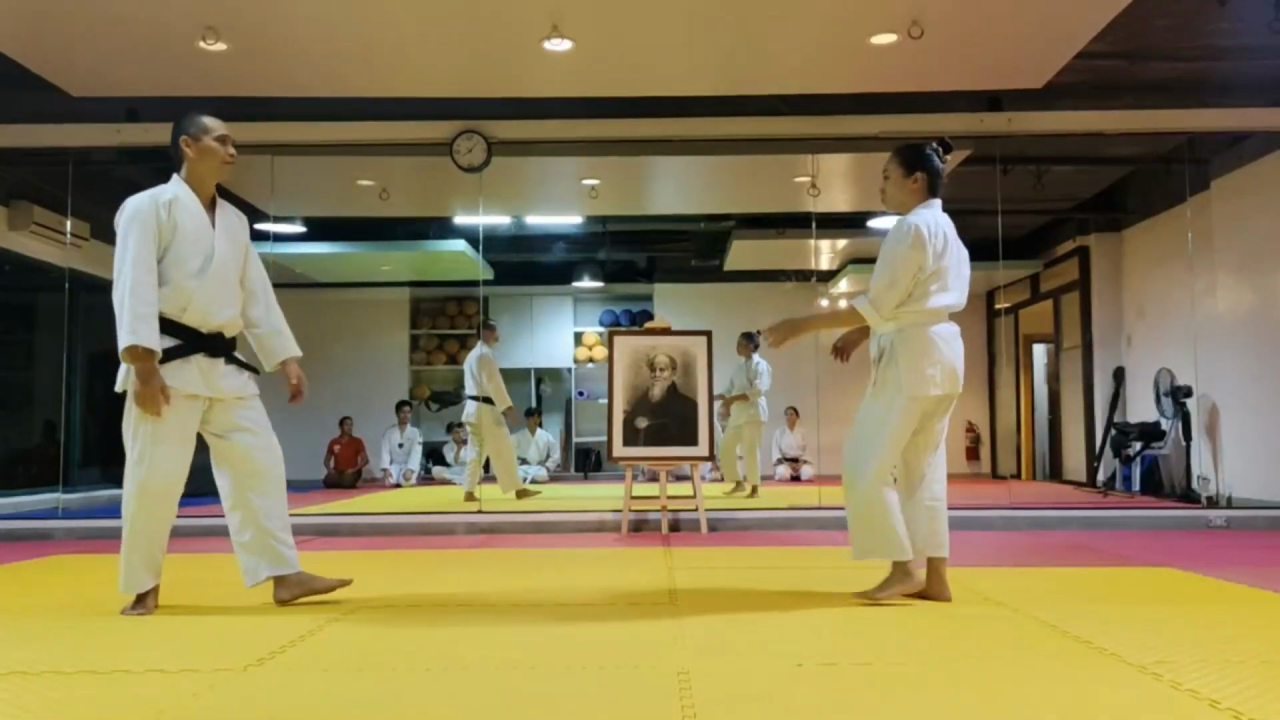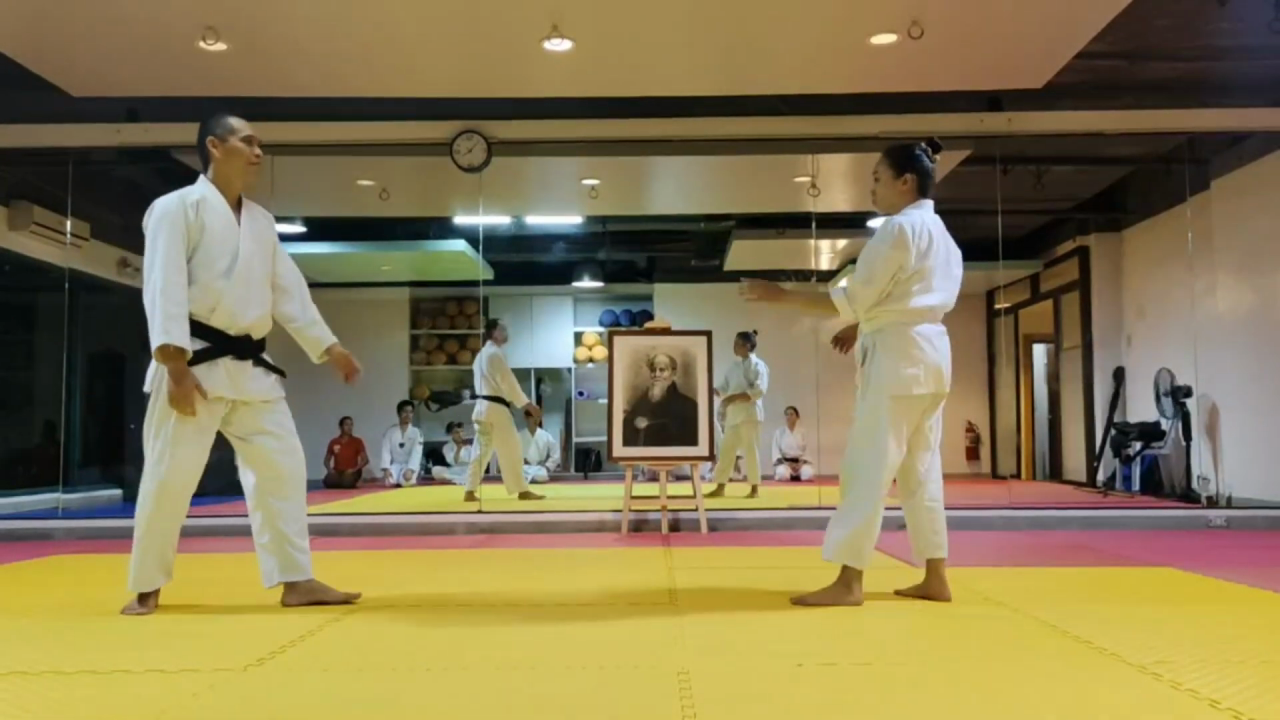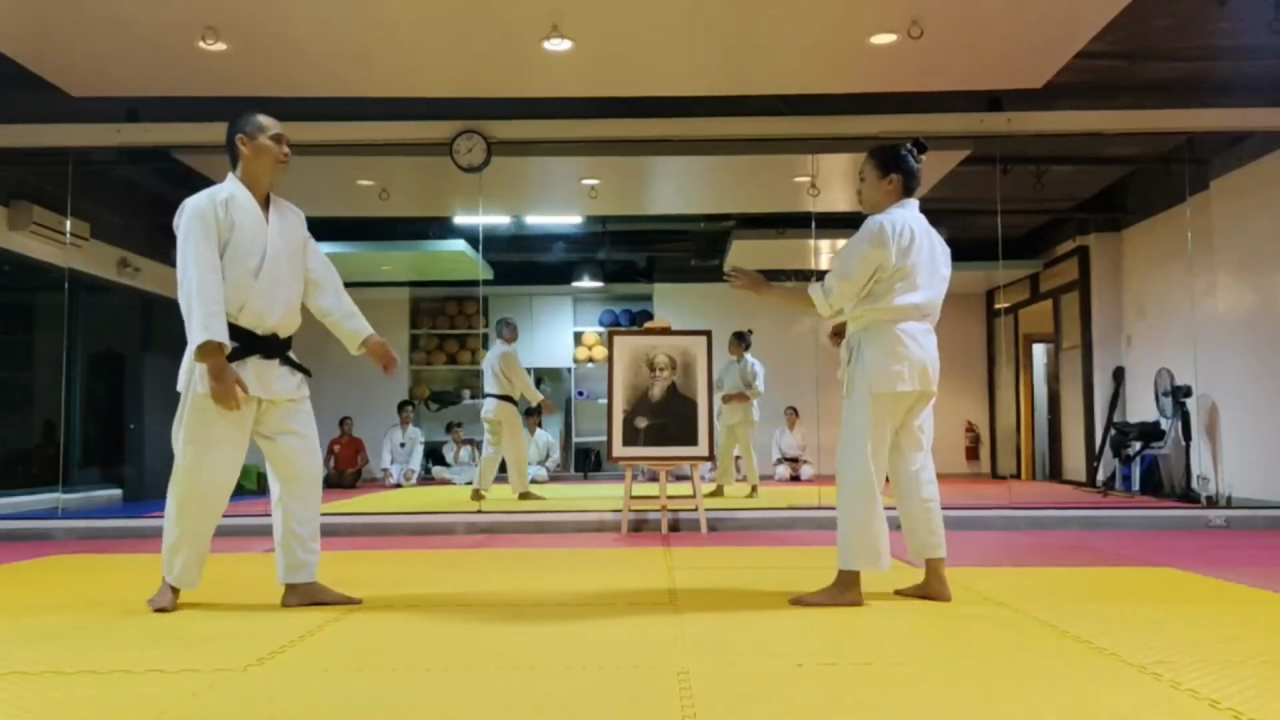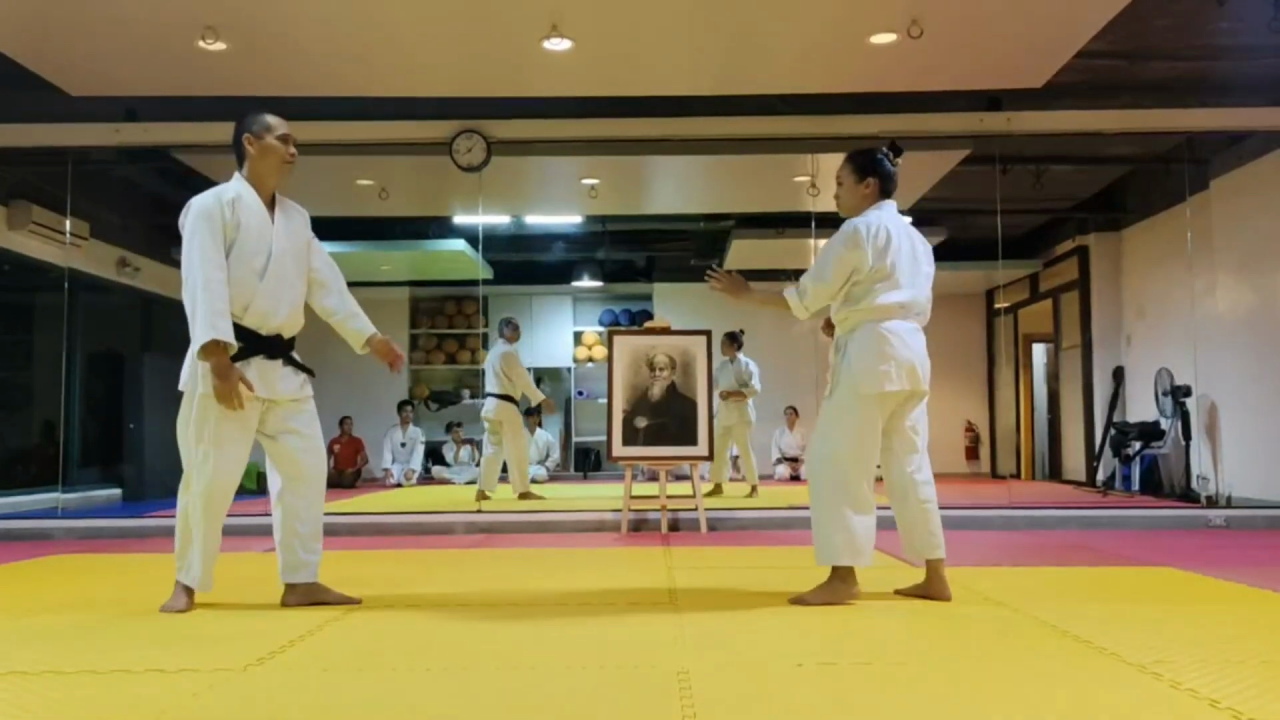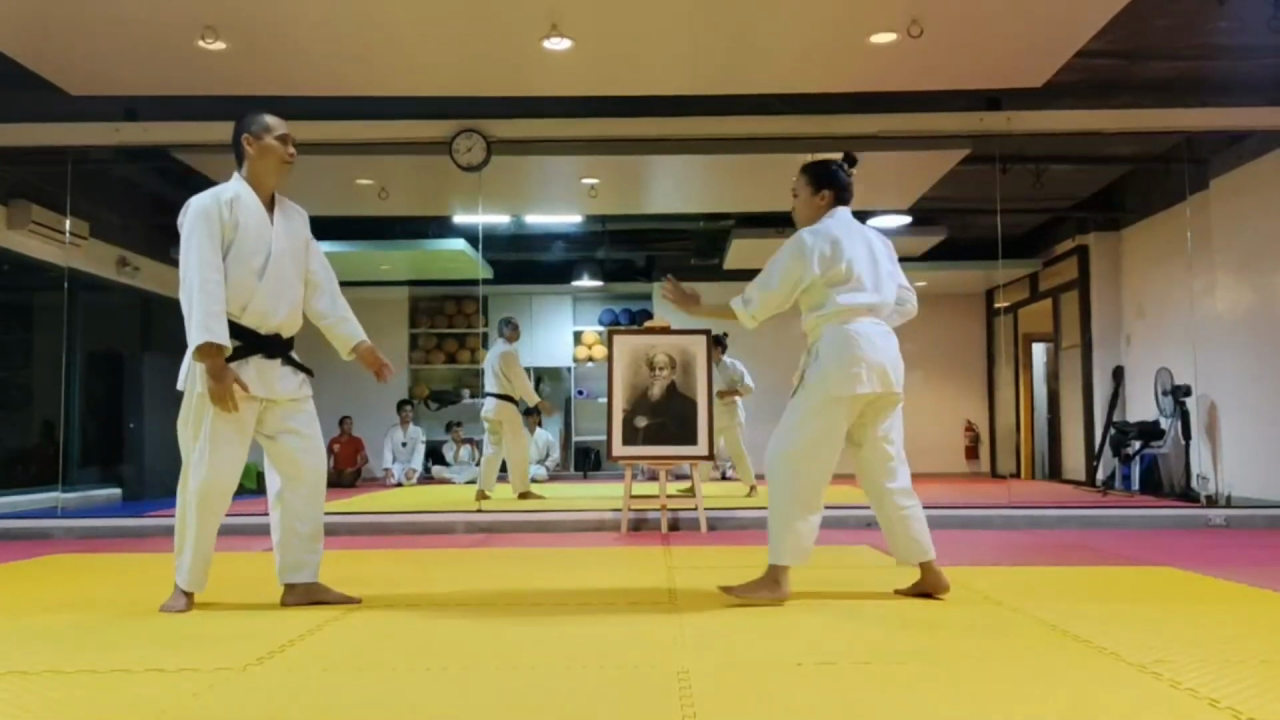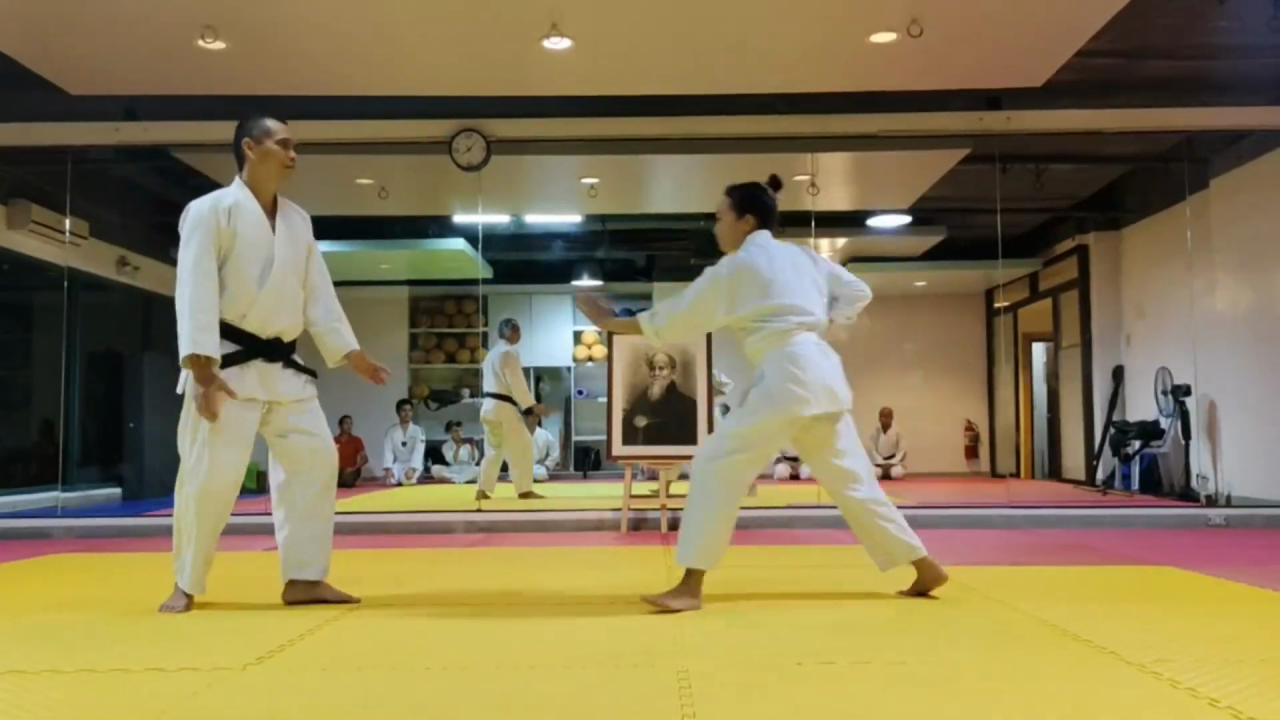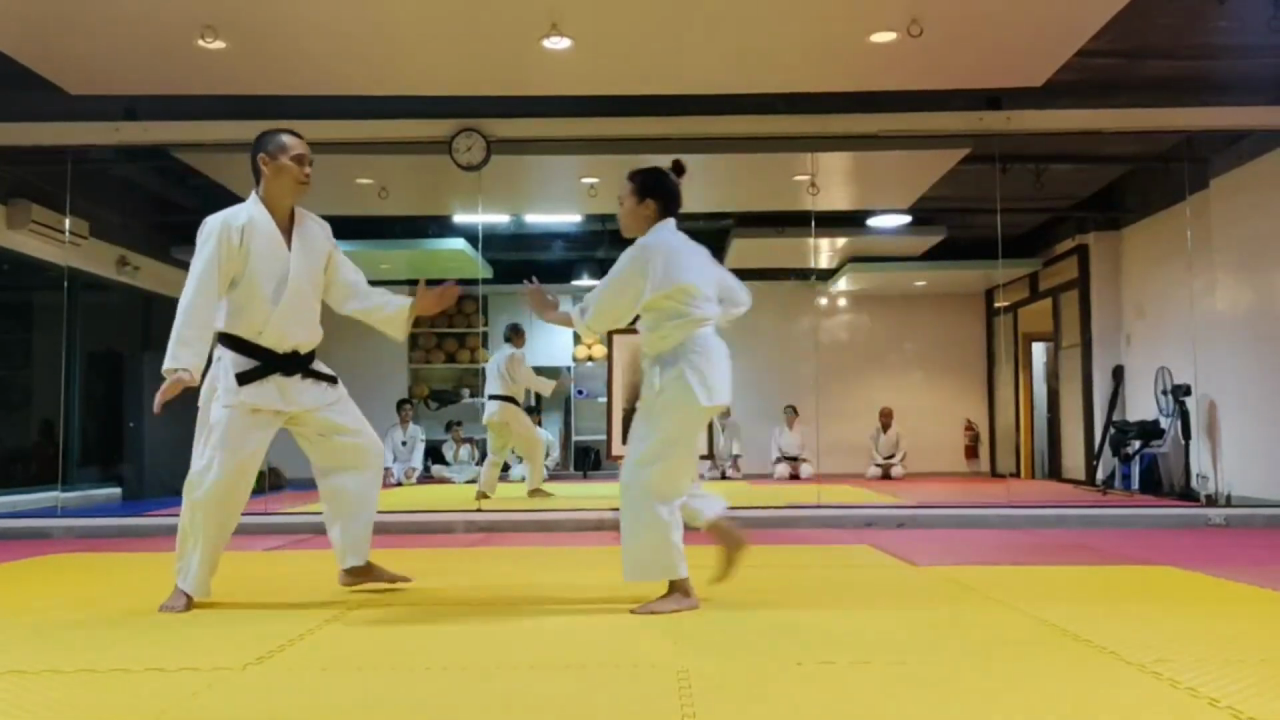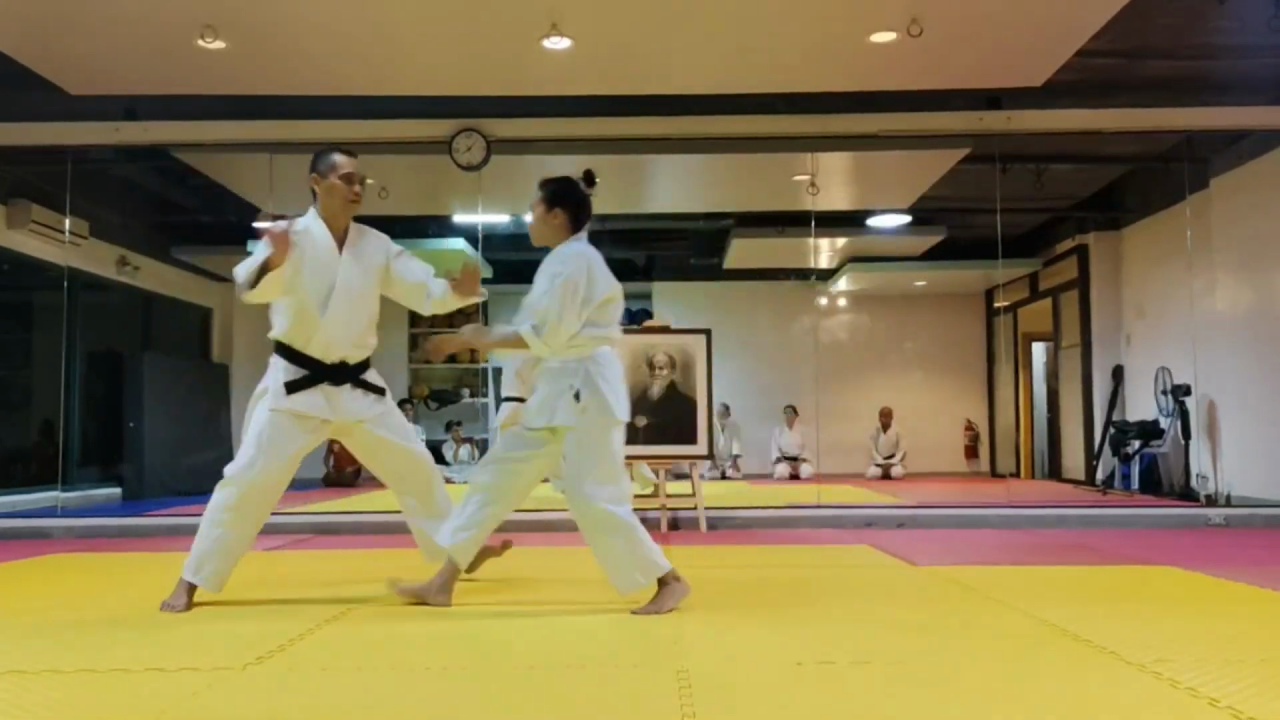
dt=0.2s
person 1, frame 1
left shoulder: (233, 219)
right shoulder: (148, 207)
left elbow: (257, 294)
right elbow: (134, 289)
left wrist: (287, 358)
right wrist: (144, 363)
left hip: (225, 364)
right hip: (170, 361)
left knee: (259, 463)
right knee: (154, 475)
left ankle: (285, 575)
right ankle: (143, 587)
person 1, frame 2
left shoulder: (260, 220)
right shoulder: (177, 208)
left elbow: (289, 290)
right elbow: (165, 289)
left wrist: (330, 347)
right wrist: (175, 363)
left hip: (253, 367)
right hip: (196, 363)
left knee: (282, 467)
right knee: (170, 474)
left ankle: (296, 580)
right ankle: (144, 587)
person 1, frame 3
left shoulder: (290, 217)
right shoulder: (205, 207)
left elbow: (322, 284)
right elbow: (199, 286)
left wrist: (366, 338)
right wrist: (215, 359)
left hip: (279, 365)
right hip: (224, 361)
left knee: (300, 467)
right knee: (204, 473)
left ankle: (299, 581)
right ankle: (176, 578)
person 1, frame 4
left shoulder: (296, 217)
right shoulder: (211, 207)
left elbow: (326, 285)
right elbow: (204, 286)
left wrist: (370, 338)
right wrist: (220, 359)
left hip: (282, 364)
right hip: (229, 361)
left knee: (305, 466)
right knee: (211, 473)
left ankle: (300, 580)
right ankle: (188, 582)
person 1, frame 5
left shoulder: (295, 217)
right shoulder: (211, 206)
left elbow: (320, 289)
right elbow: (202, 286)
left wrist: (359, 345)
right wrist: (215, 361)
left hip: (282, 364)
right hip: (229, 361)
left knee: (304, 466)
right knee: (210, 472)
left ankle: (300, 580)
right ankle: (186, 584)
person 1, frame 6
left shoulder: (298, 220)
right shoulder: (212, 210)
left elbow: (318, 295)
right elbow: (196, 291)
left wrist: (350, 351)
right wrist: (200, 367)
left hip: (285, 365)
right hip: (231, 361)
left knee: (315, 461)
right knee: (210, 473)
left ankle: (302, 578)
right ankle: (185, 585)
person 1, frame 7
left shoulder: (317, 231)
right shoulder: (226, 226)
left elbow: (350, 292)
right elbow: (199, 300)
left wrist: (410, 306)
right wrist: (182, 367)
left hip: (305, 374)
right hip: (244, 373)
left knee: (360, 450)
right knee: (216, 477)
left ankle: (355, 562)
right ankle: (187, 584)
person 1, frame 8
left shoulder: (377, 245)
right shoulder: (291, 237)
left elbow: (424, 288)
right elbow: (253, 285)
left wrist: (459, 290)
right wrist: (272, 262)
left hip: (357, 385)
right hip: (297, 381)
left knee: (413, 463)
right knee: (251, 476)
right ankle: (194, 579)
person 2, frame 1
left shoulder: (913, 228)
right shoulder: (945, 230)
left elbow: (877, 302)
left wrist: (805, 324)
right wrist: (865, 332)
left hip: (913, 356)
right hip: (938, 353)
left knee: (866, 462)
right knee: (922, 467)
left ankle: (902, 566)
right ankle: (935, 576)
person 2, frame 2
left shoulder: (899, 229)
right shoulder: (941, 235)
left elbow: (852, 298)
left wrist: (782, 296)
right wrist: (866, 326)
left hip: (898, 355)
right hip: (929, 354)
left knee: (869, 467)
right knee: (919, 467)
left ankle: (848, 580)
right ankle: (935, 578)
person 2, frame 3
left shoulder: (882, 227)
right shoulder: (932, 237)
left elbow: (831, 294)
left wrist: (766, 288)
right wrist: (860, 320)
left hip: (884, 354)
right hip: (919, 352)
left knee: (859, 466)
right knee: (913, 464)
left ankle: (849, 582)
right ankle: (935, 577)
person 2, frame 4
left shoulder: (859, 230)
right shoulder: (915, 238)
left elbow: (807, 296)
left wrist: (745, 293)
left hip: (872, 352)
right hip: (910, 351)
left knee: (835, 462)
right knee: (909, 465)
left ankle: (842, 576)
right ankle: (935, 576)
person 2, frame 5
left shoulder: (811, 240)
right shoulder: (876, 239)
left elbow: (756, 303)
right elbow: (905, 305)
left wrist: (697, 306)
left hip: (840, 355)
right hip: (880, 353)
left knee: (791, 461)
right knee: (884, 472)
left ankle: (775, 577)
right ankle: (931, 574)
person 2, frame 6
left shoulder: (732, 269)
right shoulder: (800, 256)
left elbow: (671, 322)
right elbow: (857, 293)
left wrist: (612, 323)
left hip: (785, 377)
right hip: (821, 373)
left knee: (716, 470)
right knee: (851, 481)
left ankle: (692, 586)
right ankle: (924, 566)
person 2, frame 7
left shoulder: (647, 250)
right shoulder: (688, 250)
left elbow: (594, 316)
right elbow: (737, 300)
left wrist: (551, 311)
left hip: (685, 371)
right hip: (681, 369)
left knee: (643, 482)
right knee: (661, 475)
left ankle: (680, 590)
right ankle: (723, 531)
person 2, frame 8
left shoulder: (577, 261)
right shoulder: (559, 263)
left elbow: (545, 334)
right elbow: (537, 328)
left wrist: (482, 338)
right wrist: (466, 341)
left hip: (589, 387)
right hip: (556, 390)
left knee: (594, 494)
right knee: (499, 472)
left ankle: (668, 581)
right ankle: (443, 581)
